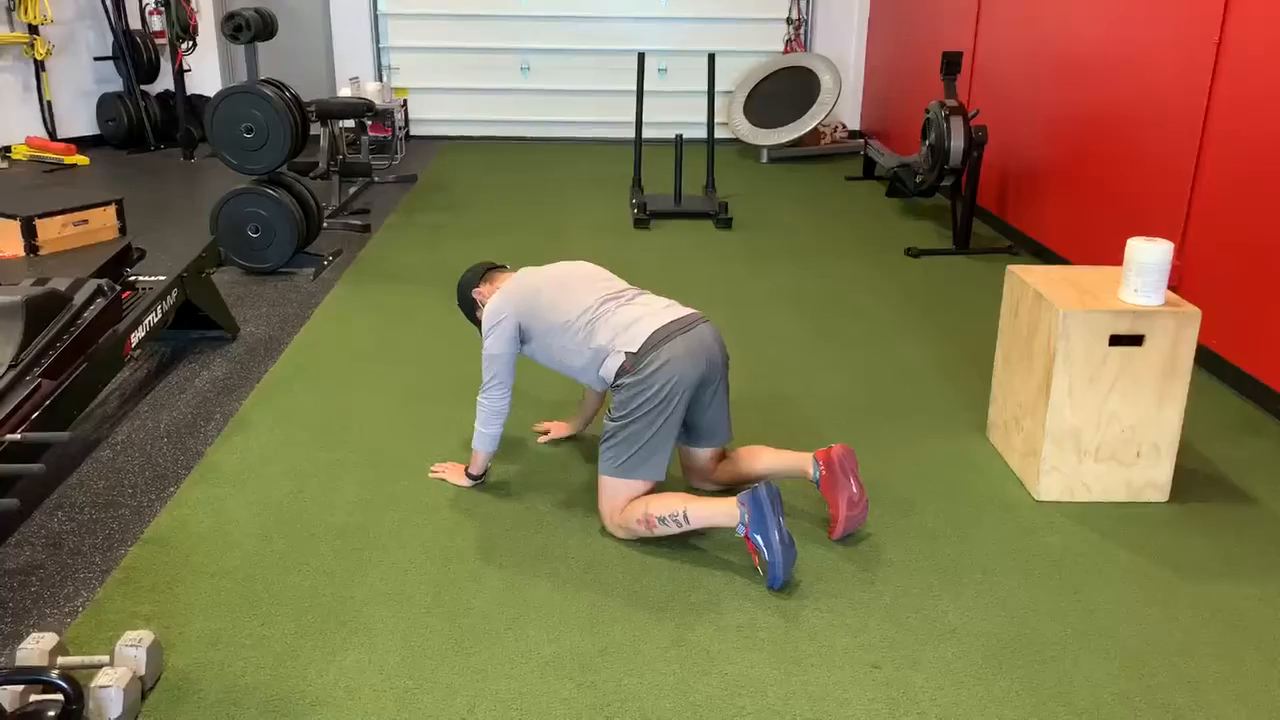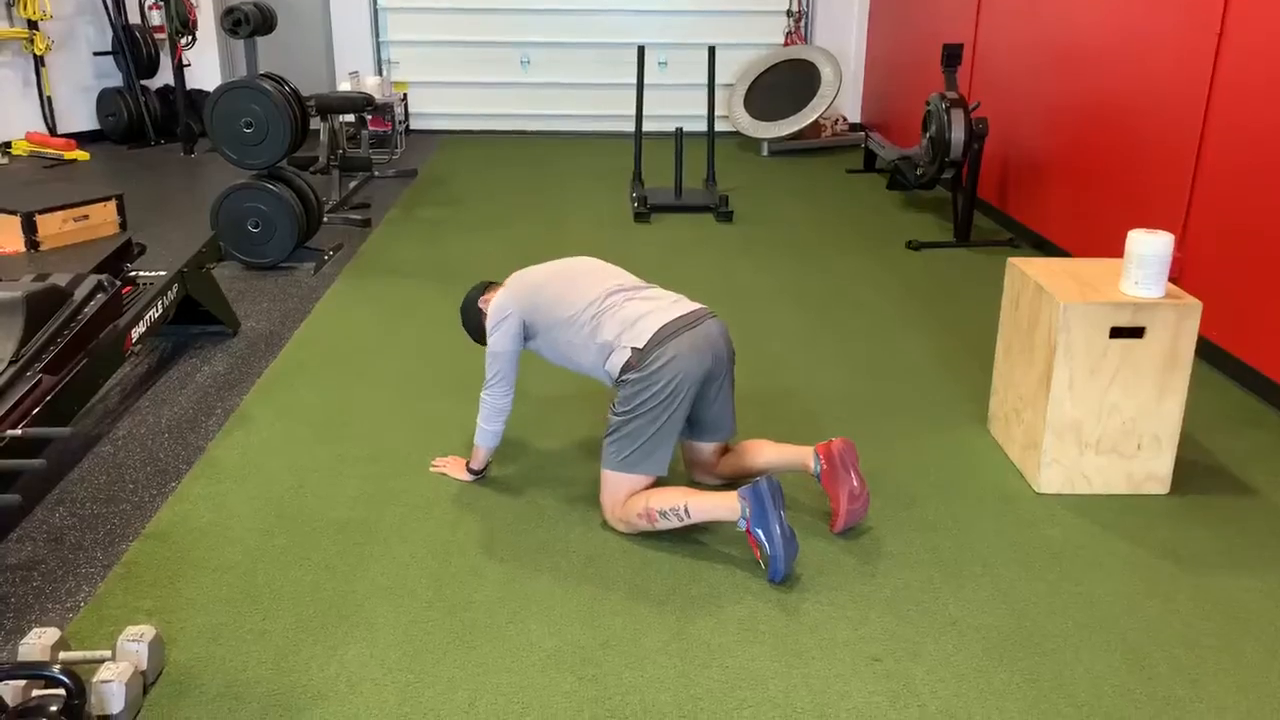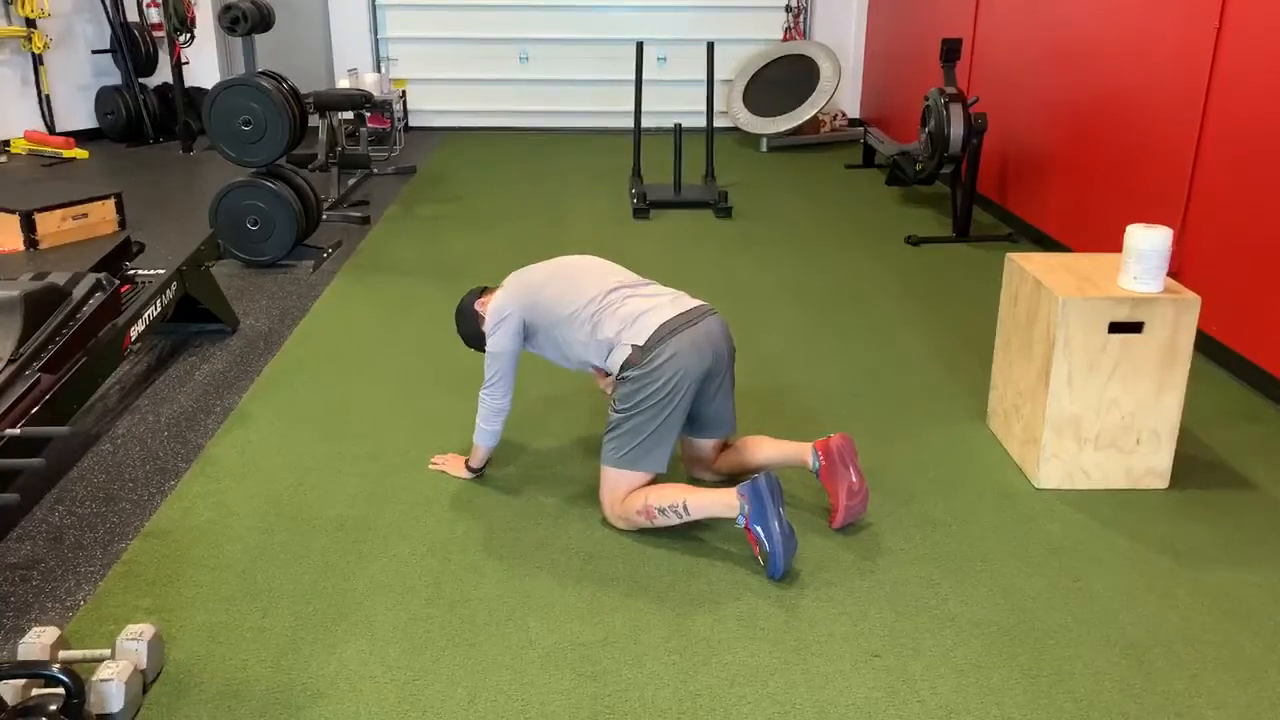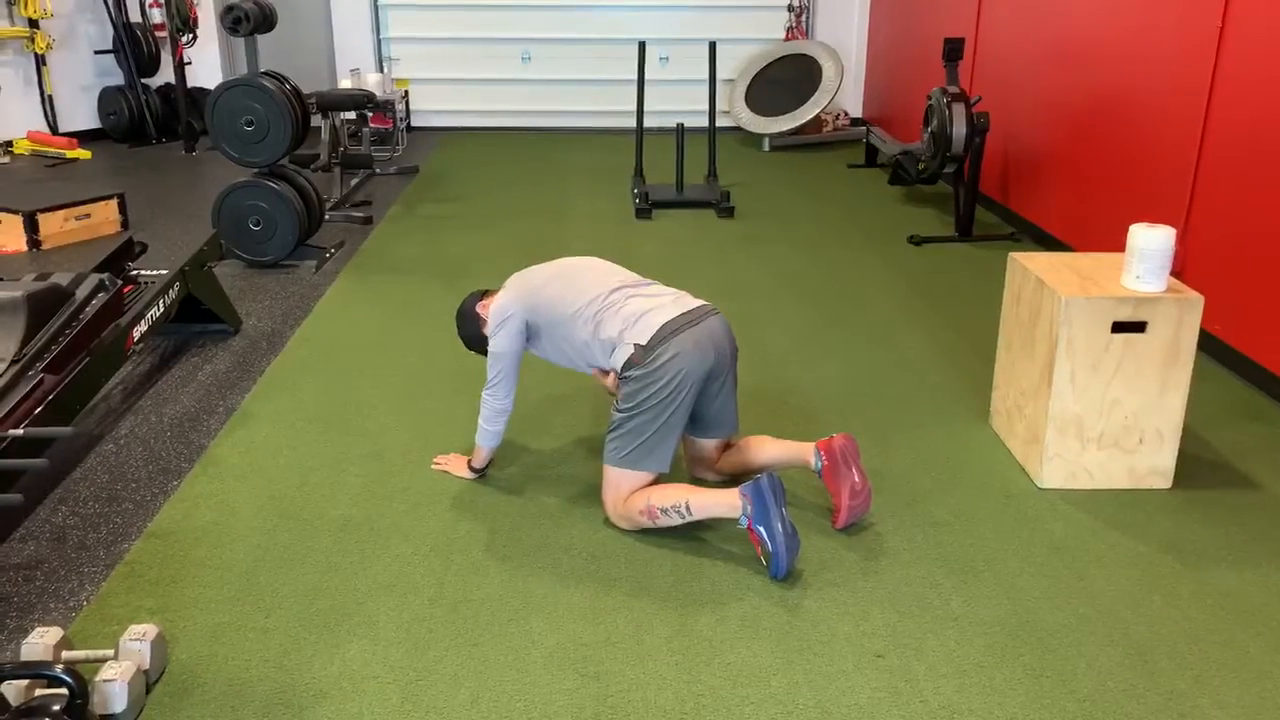
dt=0.5s
person 1, frame 1
left shoulder: (500, 306)
right shoulder: (567, 270)
left elbow: (494, 397)
left wrist: (473, 470)
right wrist: (577, 424)
left hip: (655, 362)
right hip: (701, 335)
left knee: (618, 516)
right knee: (706, 471)
left ankle: (743, 513)
right ankle: (820, 465)
person 1, frame 2
left shoulder: (506, 305)
right shoulder: (566, 270)
left elbow: (498, 394)
left wrist: (474, 465)
right wrist: (630, 414)
left hip: (662, 356)
right hip: (708, 330)
left knee: (621, 510)
right knee: (709, 466)
left ankle: (745, 507)
right ankle: (821, 459)
person 1, frame 3
left shoulder: (505, 306)
right shoulder: (556, 274)
left elbow: (496, 395)
left wrist: (473, 464)
right wrist: (613, 377)
left hip: (662, 354)
right hip: (708, 326)
left knee: (619, 507)
right knee: (707, 462)
left ankle: (743, 503)
right ankle: (820, 455)
person 1, frame 4
left shoulder: (507, 306)
right shoulder: (553, 277)
left elbow: (498, 395)
left wrist: (475, 463)
right wrist: (613, 378)
left hip: (665, 352)
right hip: (710, 325)
left knee: (622, 507)
right knee: (708, 462)
left ankle: (746, 503)
right ankle: (822, 455)
